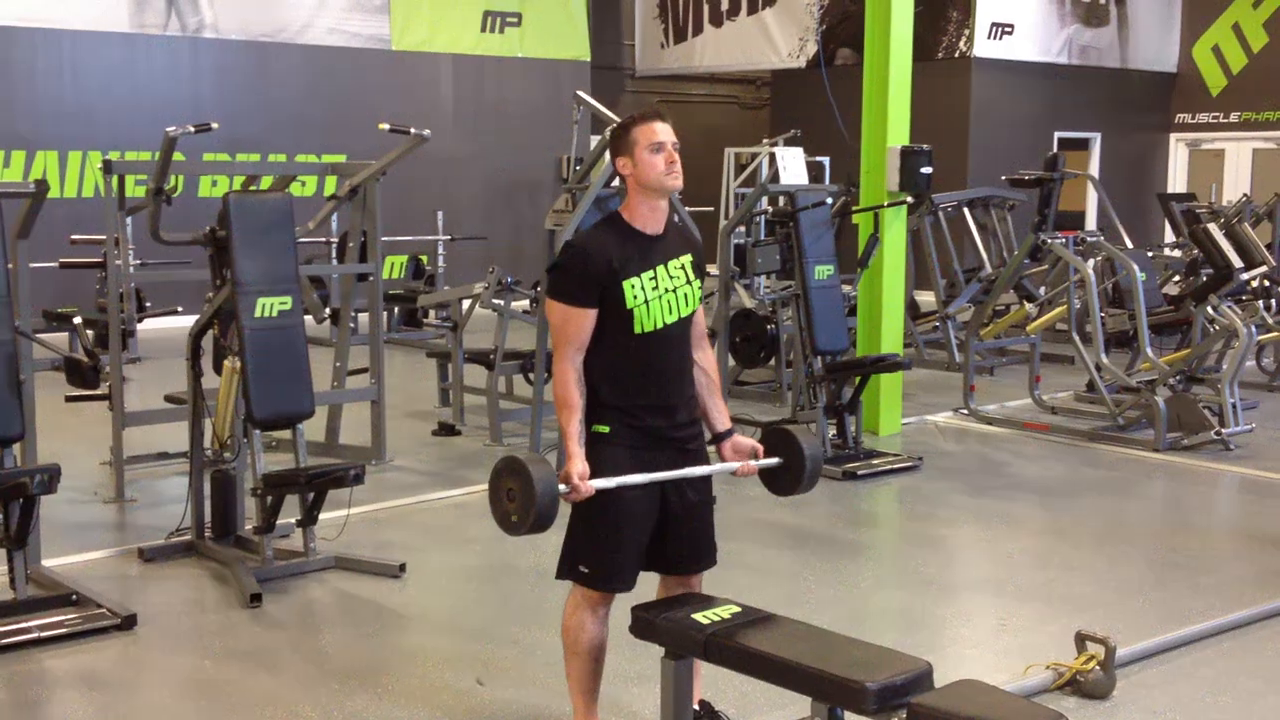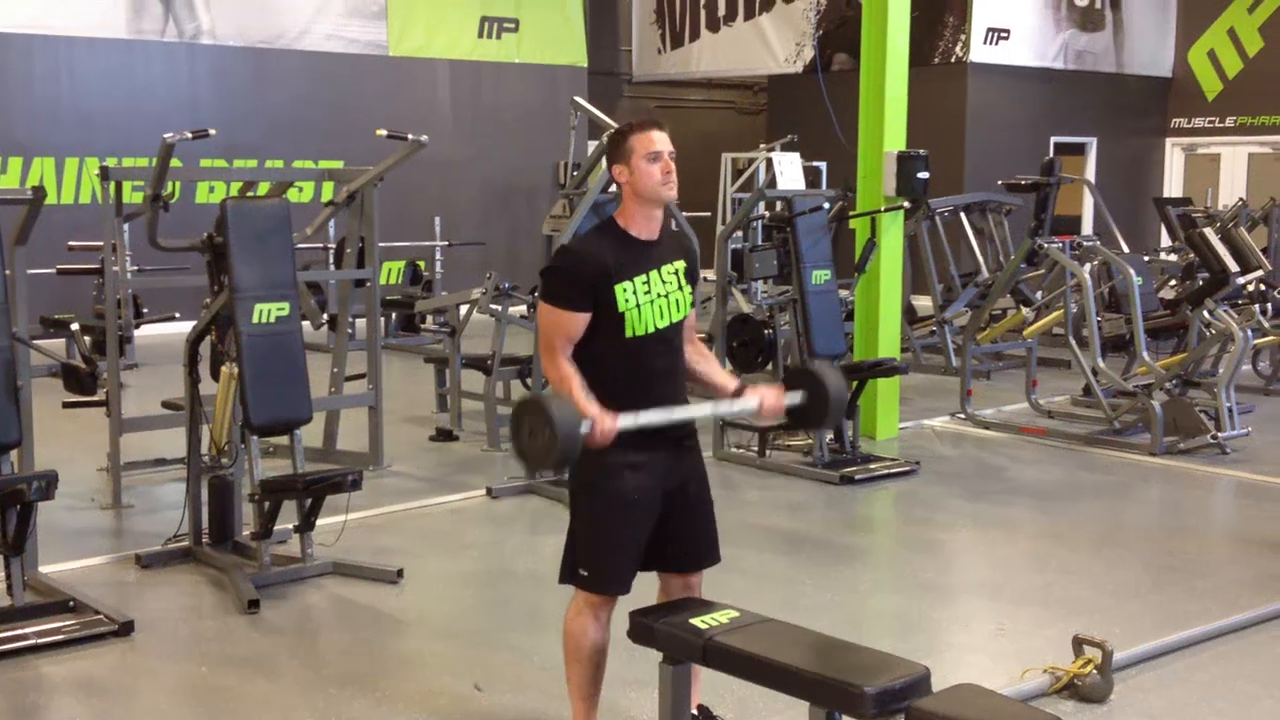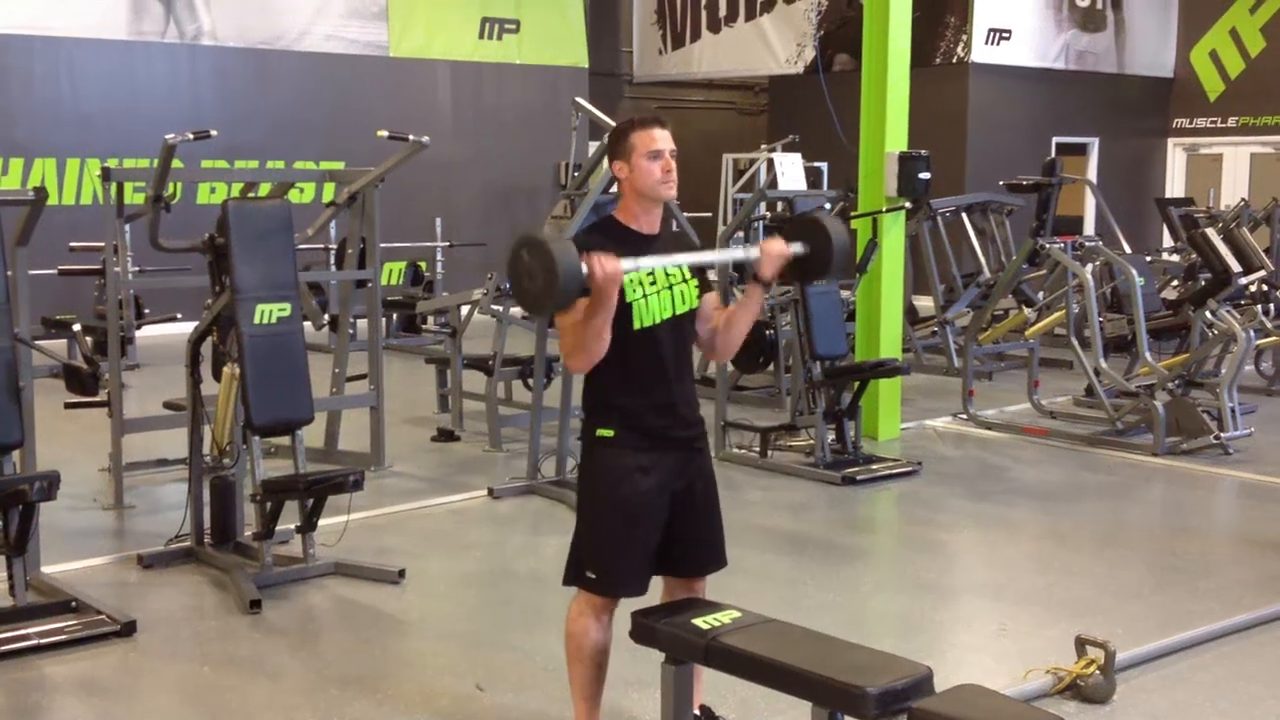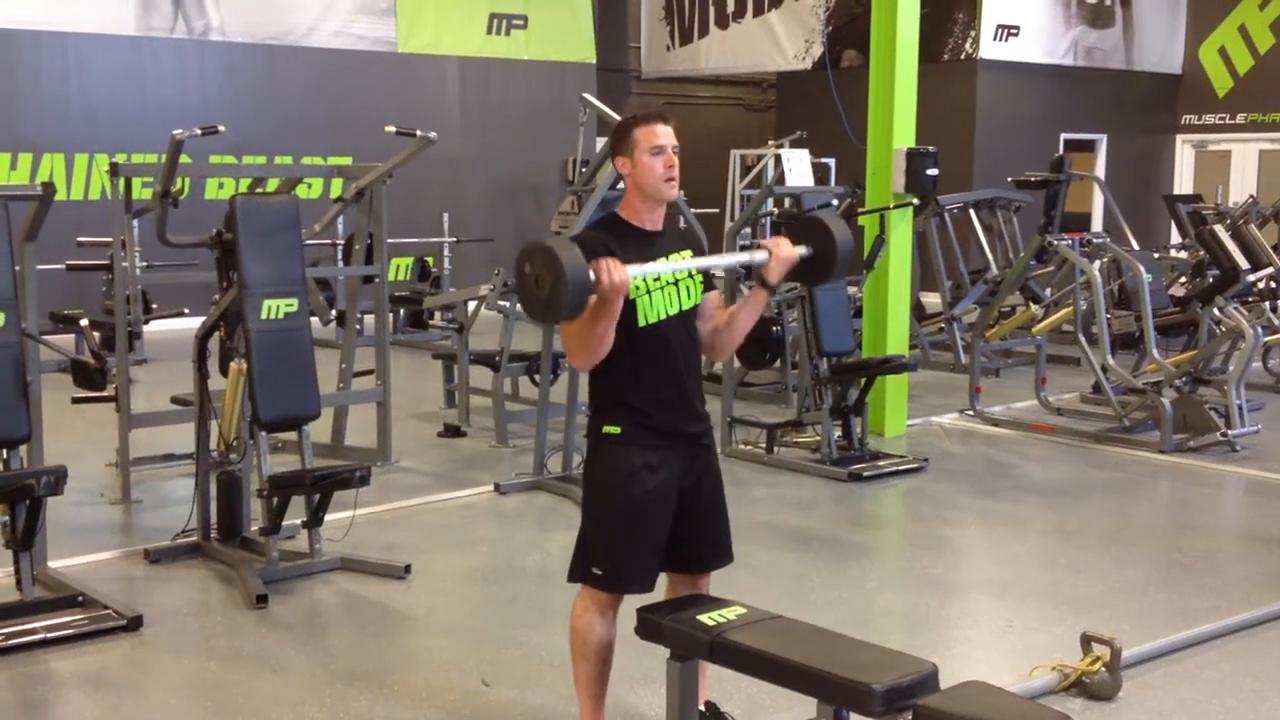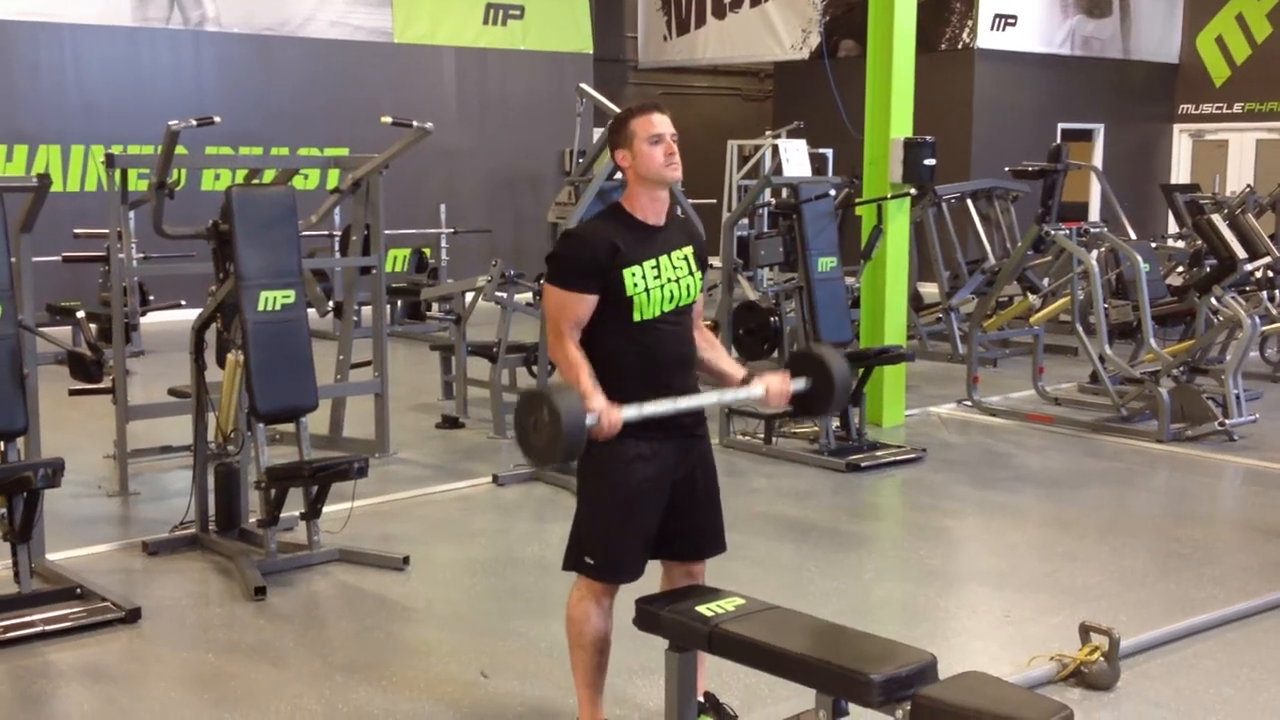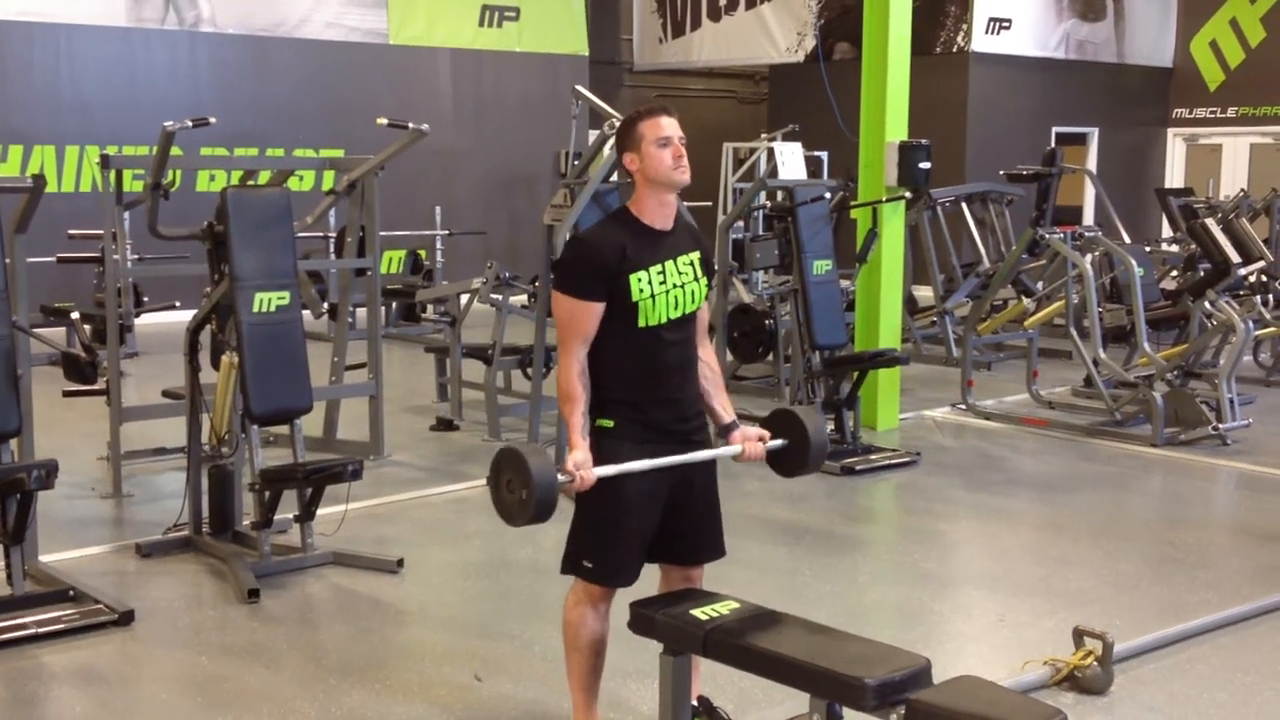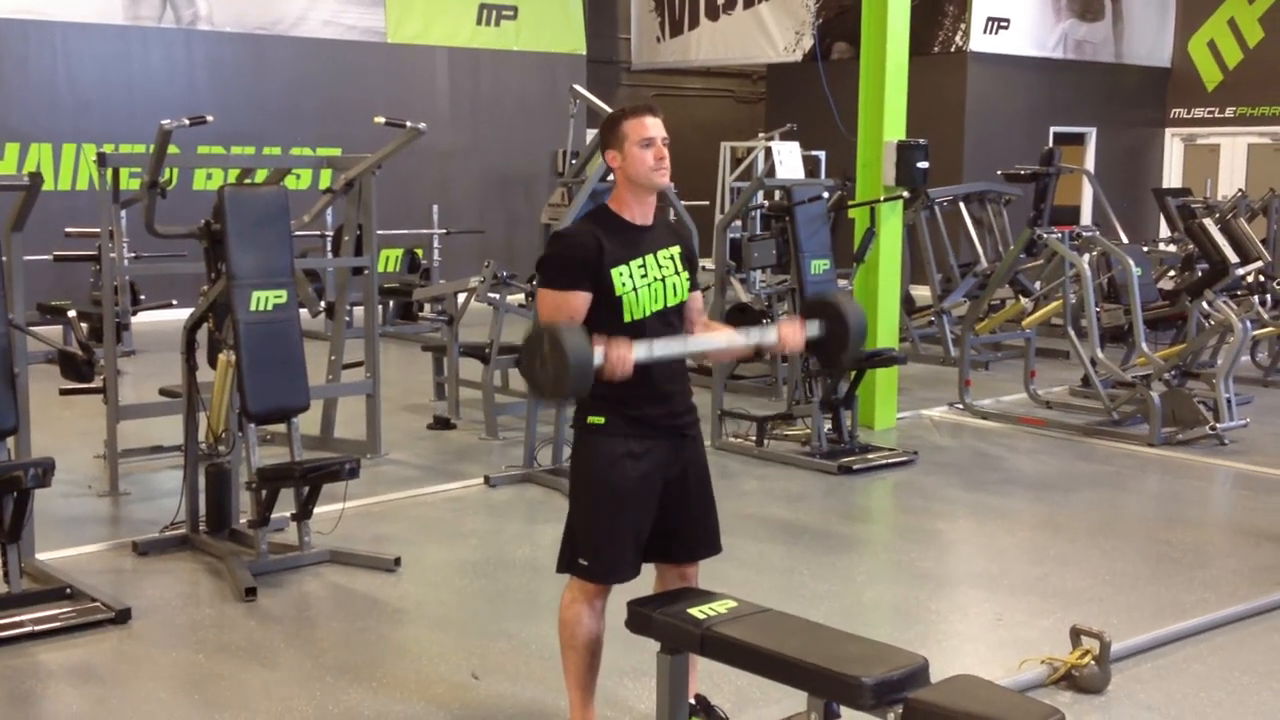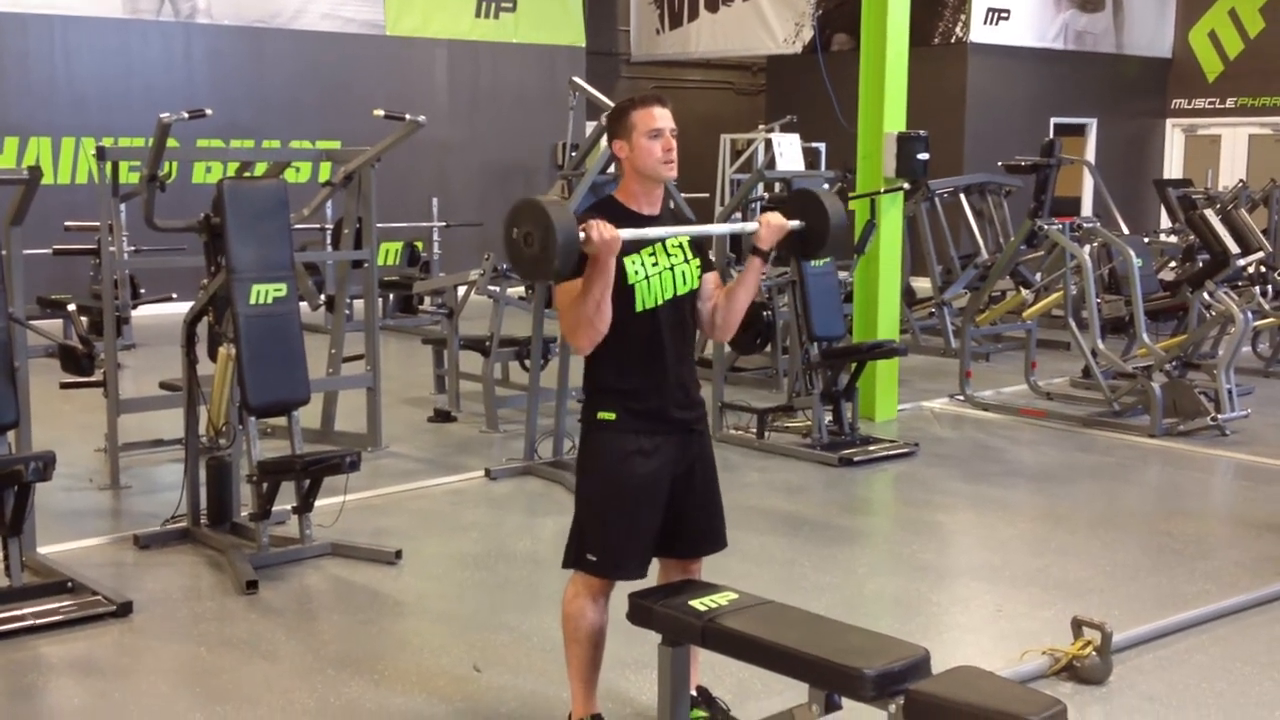
dt=0.4s
person 1, frame 1
left shoulder: (687, 244)
right shoulder: (591, 254)
right elbow: (568, 361)
left wrist: (724, 431)
right wrist: (574, 452)
left hip: (682, 442)
right hip: (617, 446)
left knee: (686, 577)
right knee: (595, 588)
person 1, frame 2
left shoulder: (681, 249)
right shoulder: (585, 258)
right elbow: (555, 354)
left wrist: (739, 389)
right wrist: (590, 411)
left hip: (676, 439)
right hip: (615, 448)
left knee: (686, 577)
right knee: (597, 591)
person 1, frame 3
left shoulder: (684, 248)
right shoulder: (588, 250)
left elbow: (717, 344)
right elbow: (578, 357)
left wrist: (760, 281)
right wrist: (602, 289)
left hip: (686, 440)
right hip: (620, 448)
left knee: (689, 580)
right knee: (600, 592)
person 1, frame 4
left shoulder: (689, 245)
right shoulder: (593, 249)
left elbow: (716, 343)
right elbow: (582, 356)
left wrist: (766, 283)
right wrist: (611, 295)
left hip: (692, 437)
right hip: (626, 445)
left knee: (694, 575)
right knee: (604, 587)
person 1, frame 5
left shoulder: (688, 237)
right shoulder: (591, 243)
right elbow: (561, 337)
left wrist: (746, 377)
right wrist: (593, 400)
left hip: (687, 429)
right hip: (624, 438)
left knee: (689, 565)
right knee: (600, 577)
person 1, frame 6
left shoulder: (695, 242)
right shoulder: (598, 247)
right elbow: (573, 354)
left wrist: (729, 423)
right wrist: (578, 443)
left hip: (687, 436)
right hip: (622, 443)
left knee: (687, 570)
right knee: (598, 582)
person 1, frame 7
left shoulder: (677, 239)
right shoulder: (580, 244)
right wrist: (600, 355)
left hip: (679, 427)
right hip: (613, 433)
left knee: (683, 566)
right knee: (593, 580)
person 1, frame 8
left shoulder: (685, 229)
right shoulder: (590, 229)
left elbow: (718, 325)
right elbow: (581, 338)
left wrist: (758, 254)
right wrist: (602, 260)
left hip: (686, 421)
right hip: (621, 430)
left knee: (687, 560)
right knee: (598, 573)
